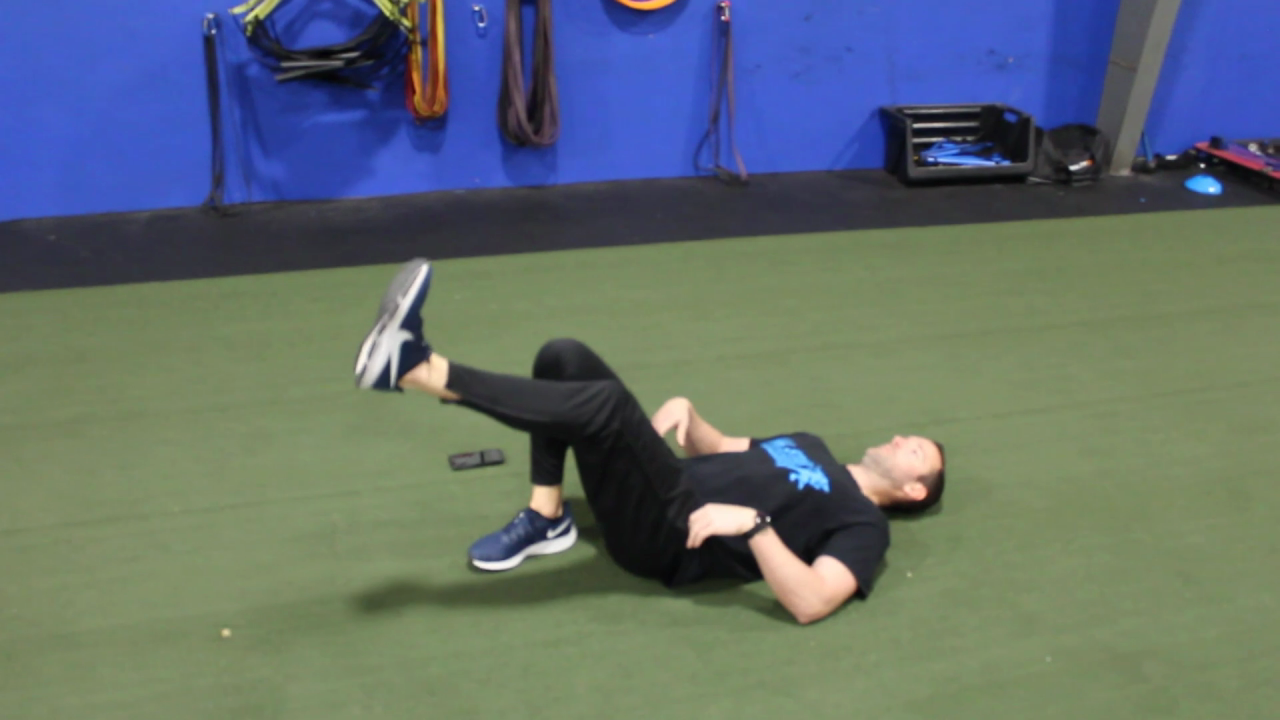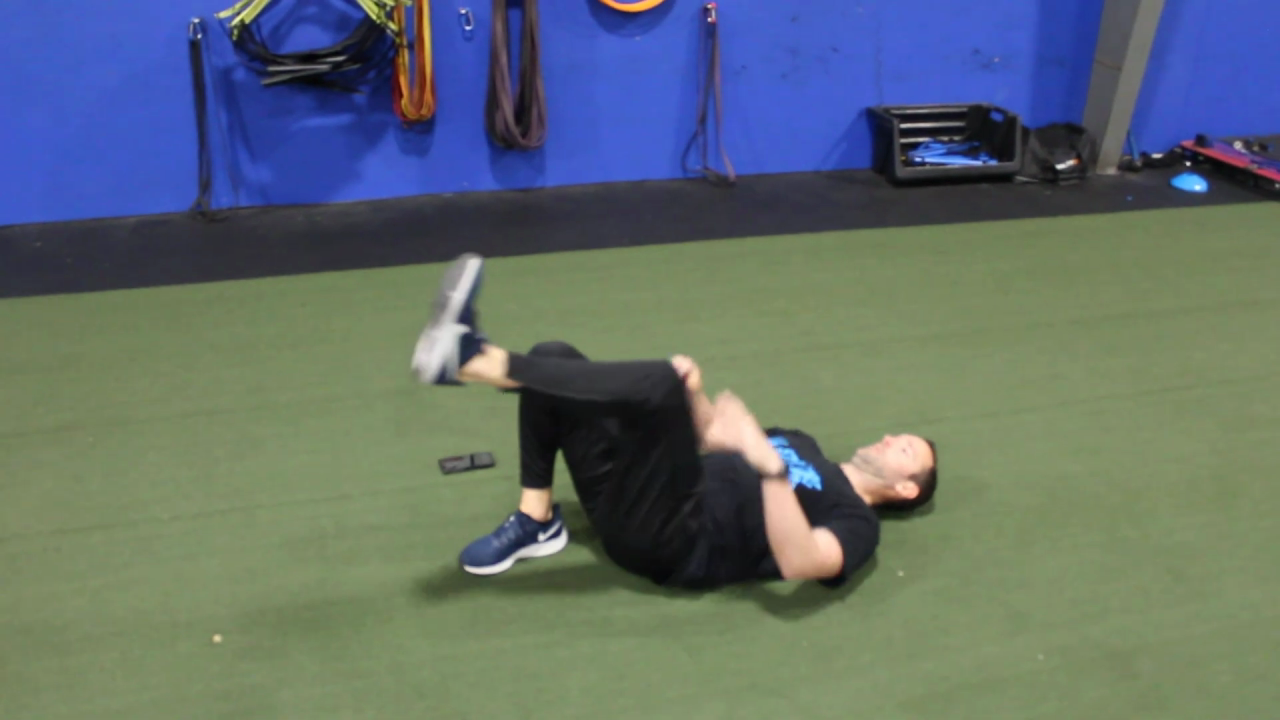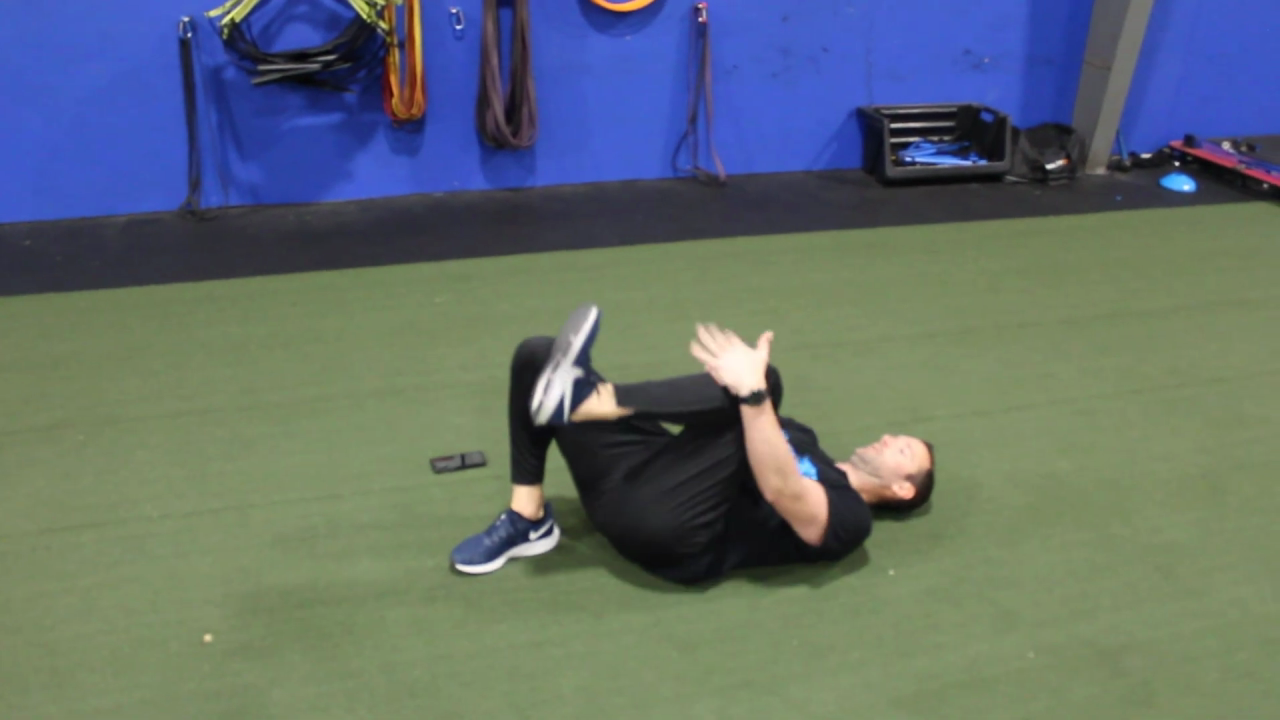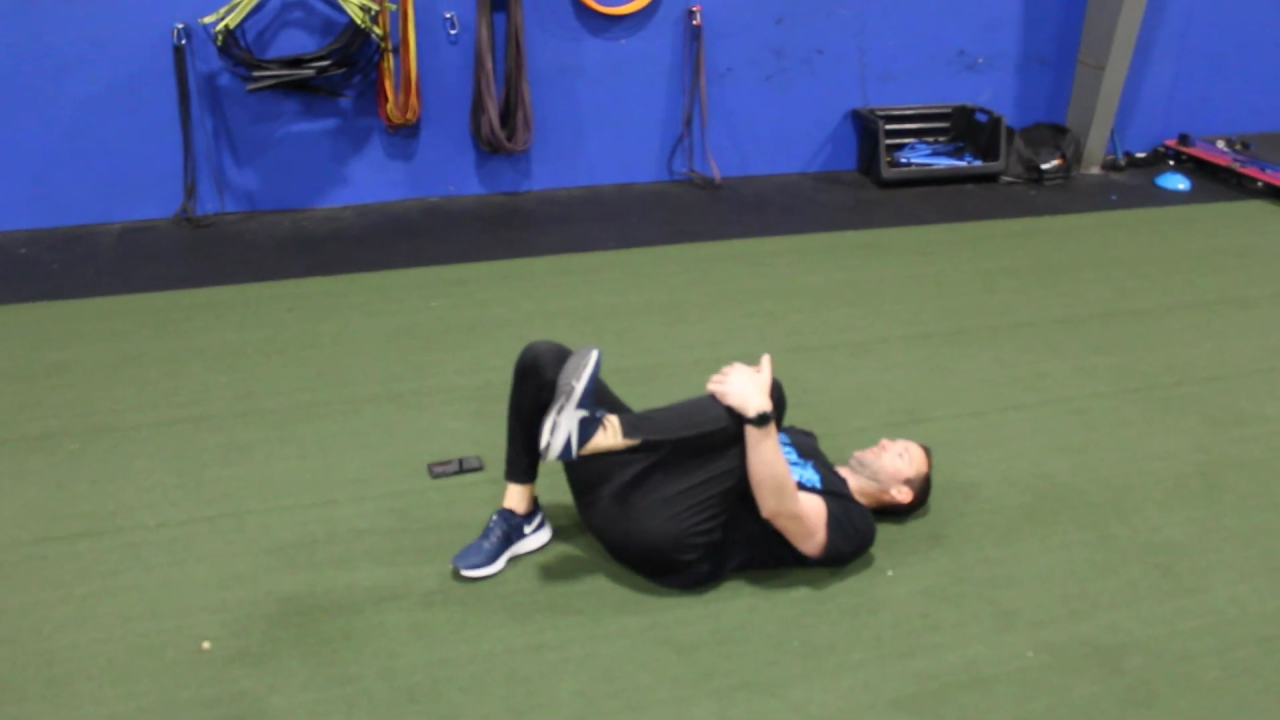
dt=0.4s
person 1, frame 1
left shoulder: (863, 525)
right shoulder: (810, 446)
left elbow: (808, 603)
right elbow: (718, 449)
left wrist: (751, 524)
right wrist: (687, 410)
left hip: (669, 533)
right hip: (672, 488)
left knee: (603, 404)
right knee: (564, 357)
left ankle: (417, 368)
right ankle: (545, 518)
person 1, frame 2
left shoulder: (856, 521)
right shoulder: (801, 442)
left elbow: (798, 565)
right elbow: (709, 438)
left wrist: (769, 466)
right wrist: (692, 389)
left hip: (668, 539)
right hip: (622, 493)
left knee: (657, 385)
right knee: (552, 357)
left ankle: (474, 362)
right ankle: (536, 521)
person 1, frame 3
left shoulder: (849, 519)
right shoulder: (803, 442)
left elbow: (779, 489)
left wrist: (750, 390)
right wrist: (731, 372)
left hip: (669, 527)
right hip: (631, 483)
left knee: (760, 385)
right knee: (538, 353)
left ankle: (588, 400)
right ankle: (526, 520)
person 1, frame 4
left shoulder: (852, 525)
right shoulder: (801, 445)
left elbow: (777, 508)
left wrist: (759, 411)
right wrist: (740, 394)
left hip: (666, 534)
right hip: (628, 486)
left knee: (764, 406)
right knee: (543, 359)
left ankle: (596, 433)
right ankle: (518, 518)
